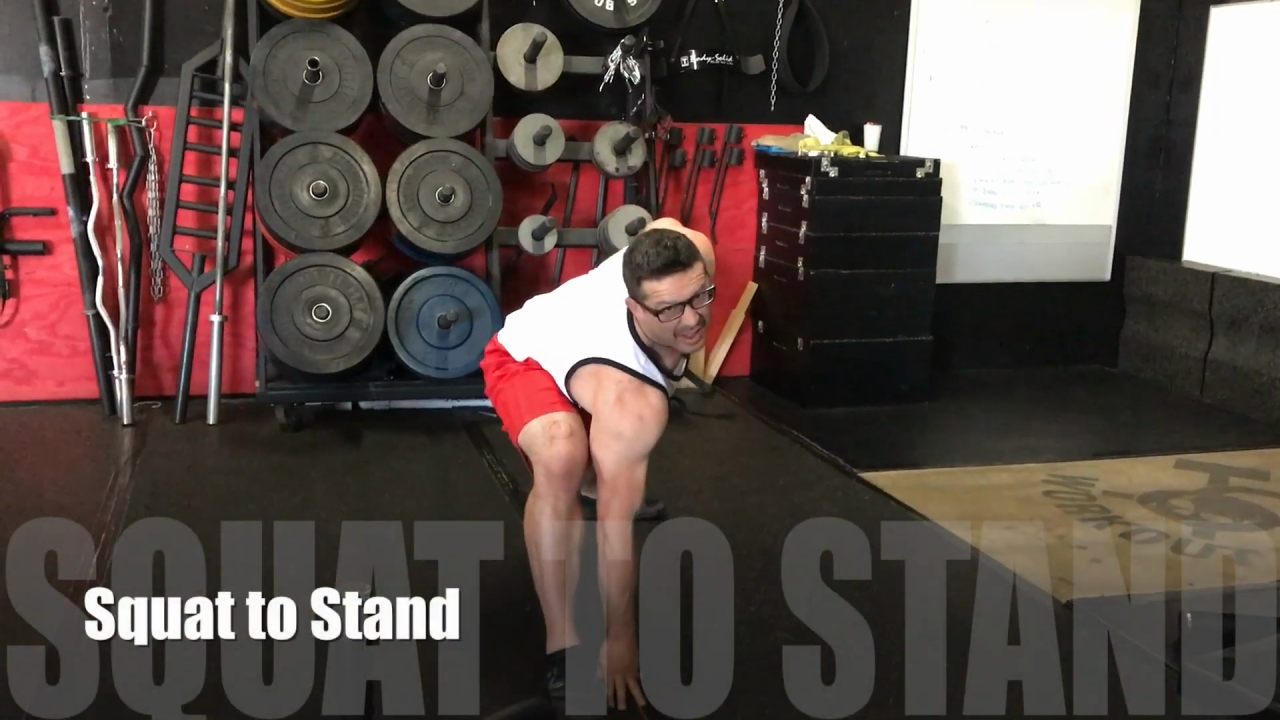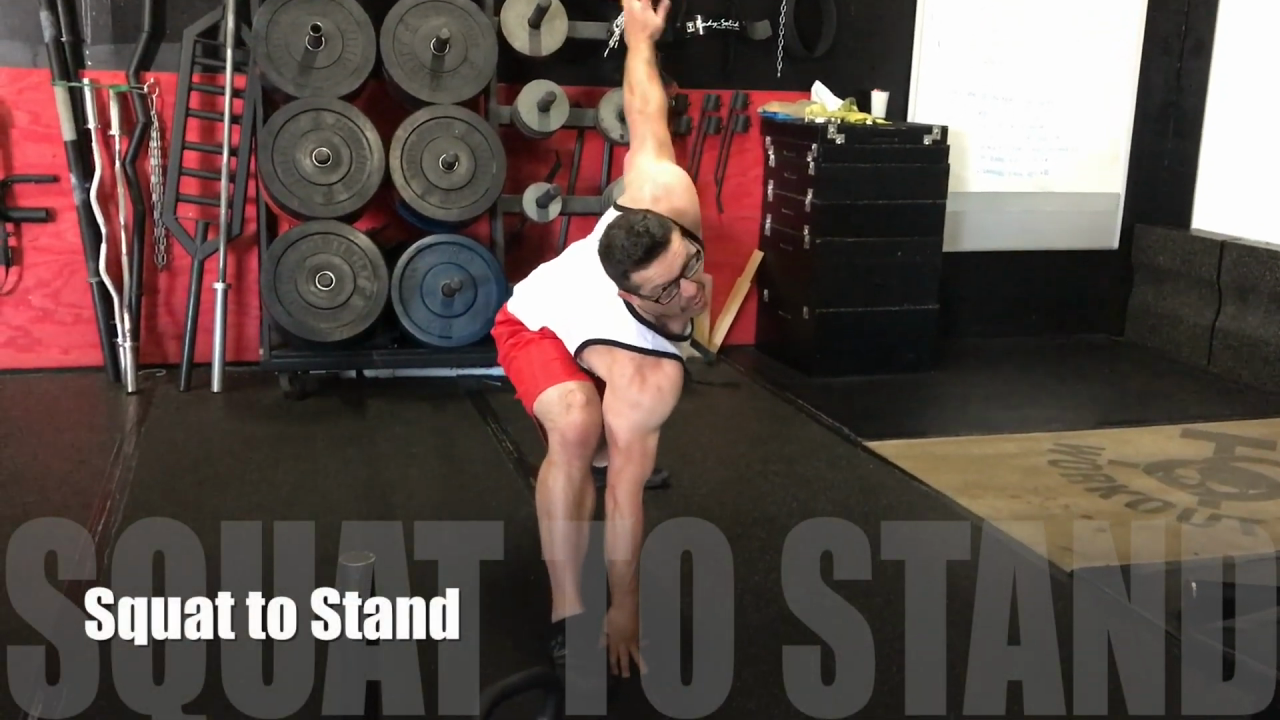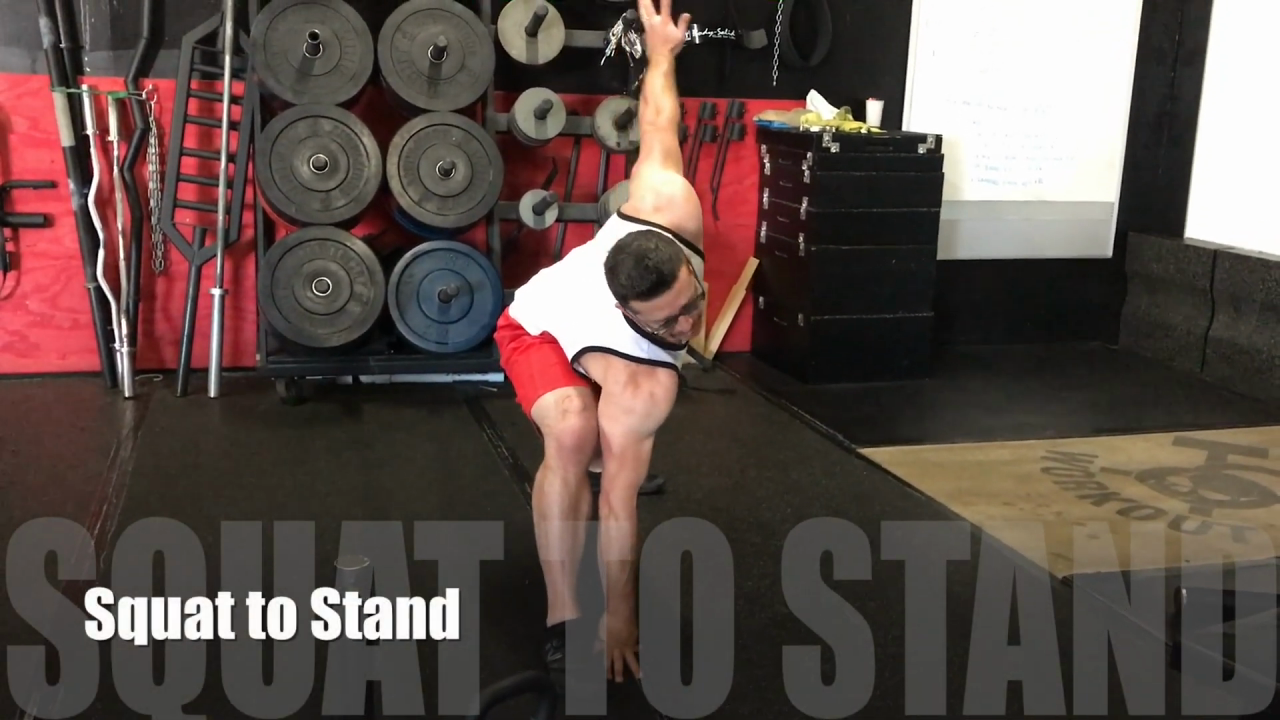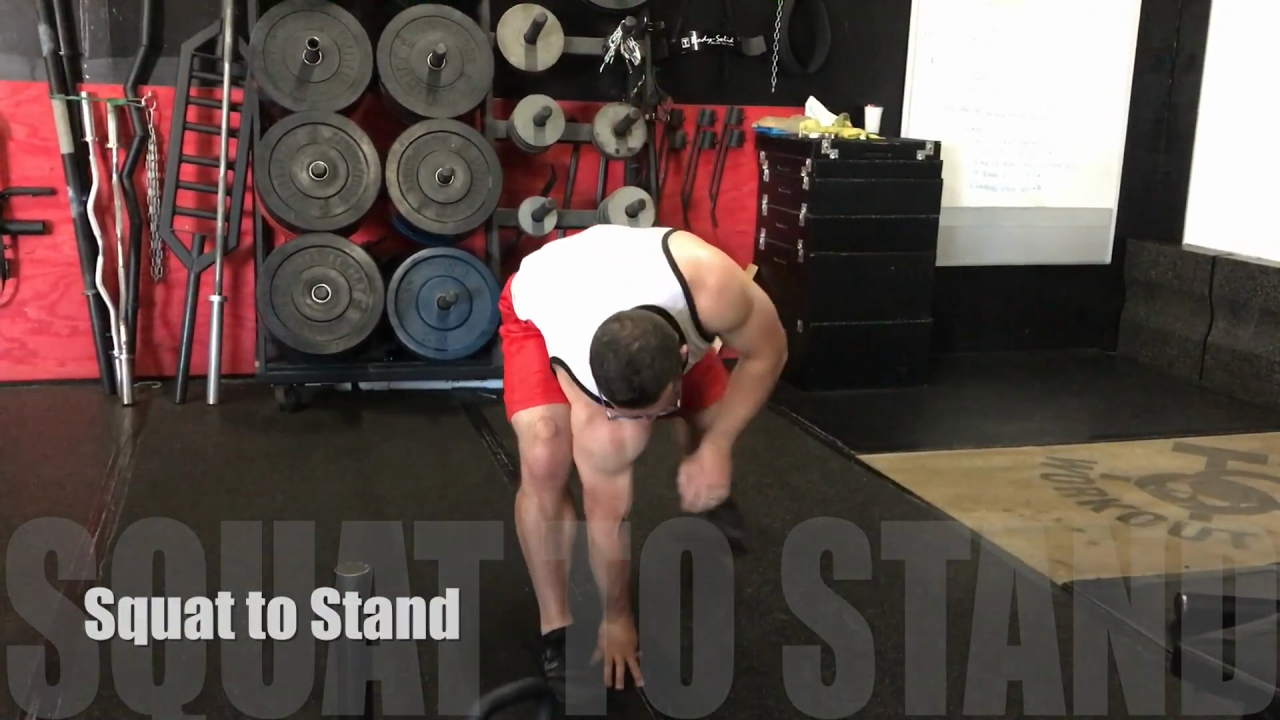
dt=1s
person 1, frame 1
left shoulder: (692, 253)
right shoulder: (628, 398)
left elbow: (663, 226)
right elbow: (615, 525)
right wrist: (621, 642)
left hip: (572, 326)
right hip: (526, 357)
right knee: (562, 460)
left ankle: (599, 476)
right ankle: (563, 647)
person 1, frame 2
left shoulder: (666, 200)
right shoulder: (648, 374)
left elbow: (644, 118)
right elbow: (624, 495)
right wrist: (624, 613)
left hip: (573, 296)
right hip: (534, 325)
left knee: (625, 437)
right knee: (577, 430)
left ankle: (607, 440)
right ankle: (568, 614)
person 1, frame 3
left shoulder: (670, 212)
right shoulder: (643, 382)
left elbow: (658, 132)
right elbow: (617, 498)
right wrist: (620, 618)
left hip: (575, 293)
right hip: (537, 327)
left knee: (622, 436)
right knee: (574, 436)
right ankle: (564, 618)
person 1, frame 4
left shoulder: (709, 284)
right shoulder: (599, 404)
left elbow: (767, 353)
right elbow: (606, 513)
left wrist: (715, 451)
right wrist: (617, 620)
right hip: (541, 302)
left knee: (714, 418)
right knee: (544, 462)
left ankle: (707, 501)
right ankle: (557, 627)
